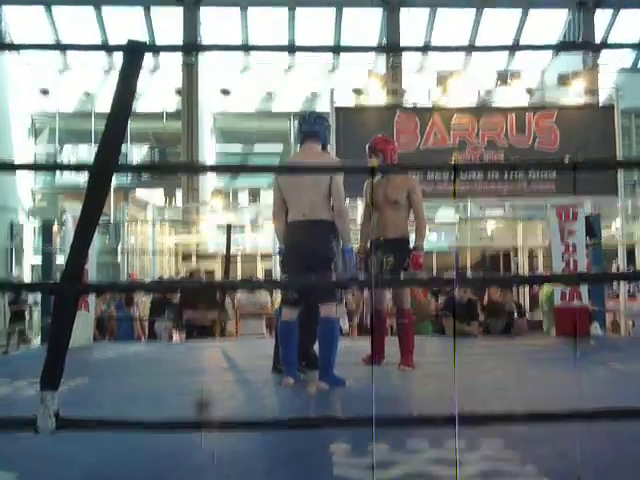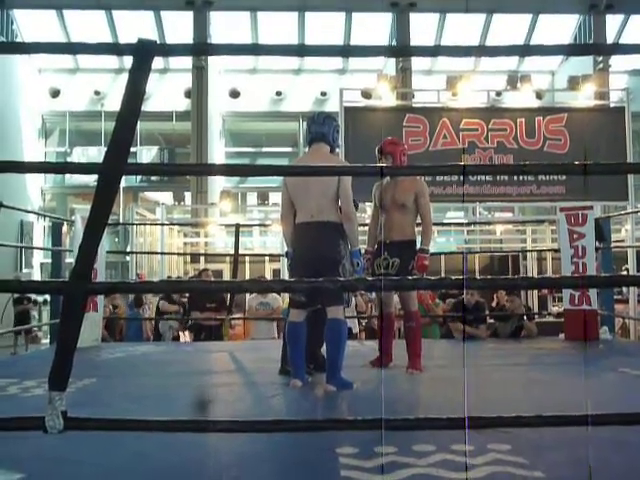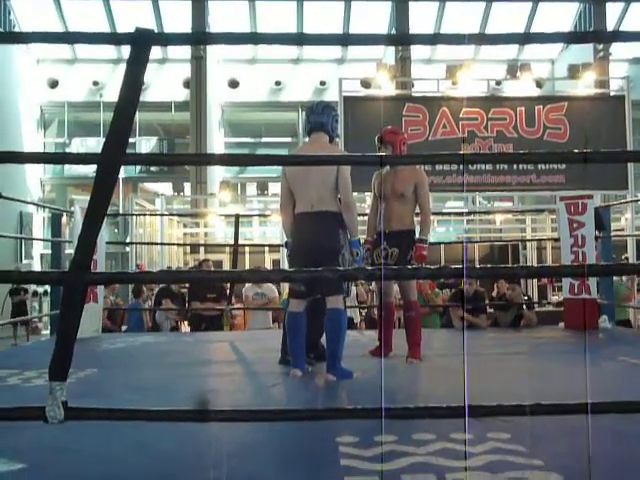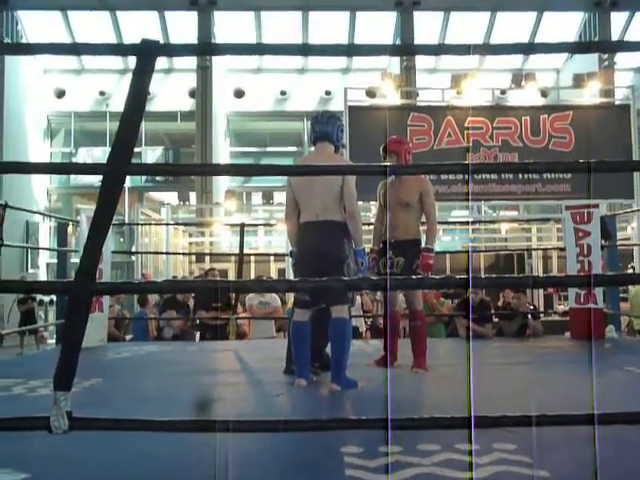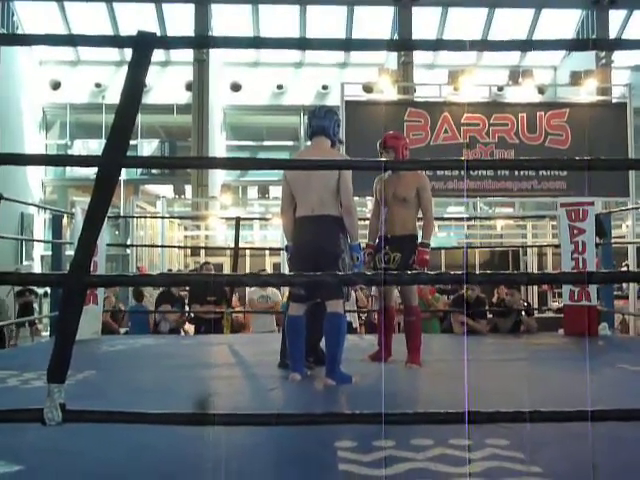
dt=0.4s
person 1, frame 1
left shoulder: (284, 167)
right shoulder: (330, 163)
left elbow: (278, 215)
right elbow: (339, 210)
left wrist: (283, 246)
right wrist: (347, 246)
left hip: (294, 238)
right hip: (322, 235)
left knee: (290, 307)
right knee: (328, 305)
left ankle: (289, 372)
right ankle: (326, 374)
person 1, frame 2
left shoulder: (293, 168)
right shoulder: (338, 165)
left elbow: (285, 217)
right elbow: (348, 213)
left wrist: (291, 249)
right wrist: (355, 249)
left hip: (302, 239)
right hip: (330, 237)
left knee: (297, 309)
right knee: (335, 308)
left ankle: (297, 374)
right ankle: (333, 377)
person 1, frame 3
right shoulder: (337, 155)
left elbow: (285, 207)
right elbow: (347, 202)
left wrist: (290, 239)
right wrist: (355, 238)
left hip: (301, 230)
right hip: (329, 228)
left knee: (297, 299)
right knee: (335, 298)
left ankle: (297, 364)
right ankle: (334, 367)
person 1, frame 4
left shoulder: (297, 168)
right shoulder: (342, 165)
left elbow: (290, 216)
right elbow: (351, 211)
left wrist: (295, 248)
right wrist: (359, 248)
left hip: (306, 239)
right hip: (333, 237)
left knee: (302, 308)
right knee: (340, 307)
left ankle: (301, 373)
right ankle: (338, 376)
person 1, frame 5
right shoulder: (339, 159)
left elbow: (286, 210)
right elbow: (348, 206)
left wrist: (291, 243)
right wrist: (355, 242)
left hip: (302, 233)
right hip: (330, 232)
left knee: (297, 302)
right knee: (335, 301)
left ankle: (296, 367)
right ankle: (333, 371)
person 2, frame 1
left shoulder: (408, 182)
right shoulder: (370, 185)
left elbow: (420, 218)
left wrist: (418, 249)
right wrist: (362, 249)
left hip: (399, 245)
right hip: (376, 245)
left knee: (401, 300)
right knee: (376, 300)
left ankle: (407, 355)
right ankle: (377, 352)
person 2, frame 2
left shoulder: (417, 184)
right shoulder: (378, 187)
left elbow: (427, 222)
left wrist: (423, 252)
right wrist: (368, 251)
left hip: (405, 247)
right hip: (382, 248)
left knee: (409, 303)
right knee: (384, 303)
left ankle: (415, 358)
right ankle: (385, 354)
person 2, frame 3
left shoulder: (416, 174)
right shoulder: (378, 177)
left elbow: (426, 212)
left wrist: (422, 243)
right wrist: (368, 241)
left hip: (405, 237)
right hip: (382, 238)
left knee: (408, 292)
right knee: (384, 293)
left ankle: (415, 348)
right ankle: (384, 344)
person 2, frame 4
left shoulder: (421, 183)
right shoulder: (383, 187)
left elbow: (431, 221)
left wrist: (428, 251)
right wrist: (374, 251)
left hip: (410, 246)
right hip: (387, 247)
left knee: (414, 301)
right knee: (389, 302)
left ankle: (420, 358)
right ankle: (389, 353)
person 2, frame 5
left shoulder: (418, 179)
right shoulder: (380, 182)
left elbow: (428, 216)
left wrist: (424, 247)
right wrist: (370, 245)
left hip: (407, 242)
right hip: (384, 242)
left knee: (409, 297)
right knee: (384, 297)
left ankle: (414, 353)
right ankle: (384, 348)
